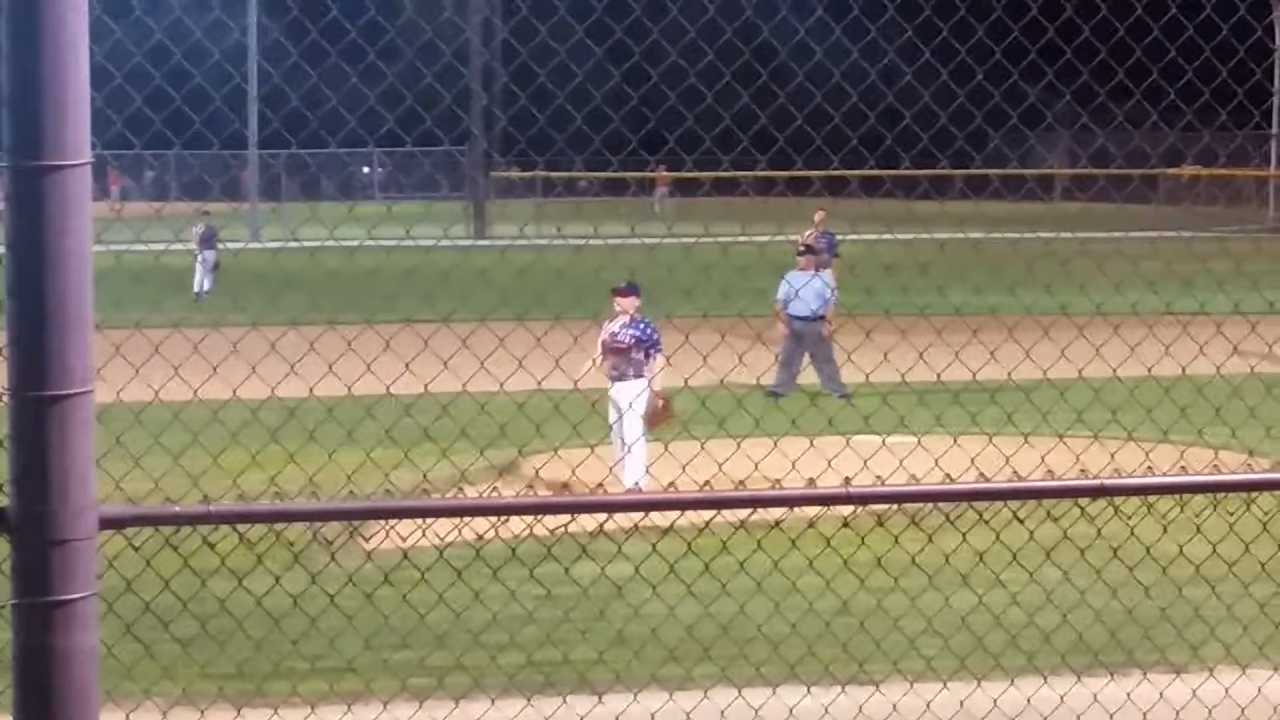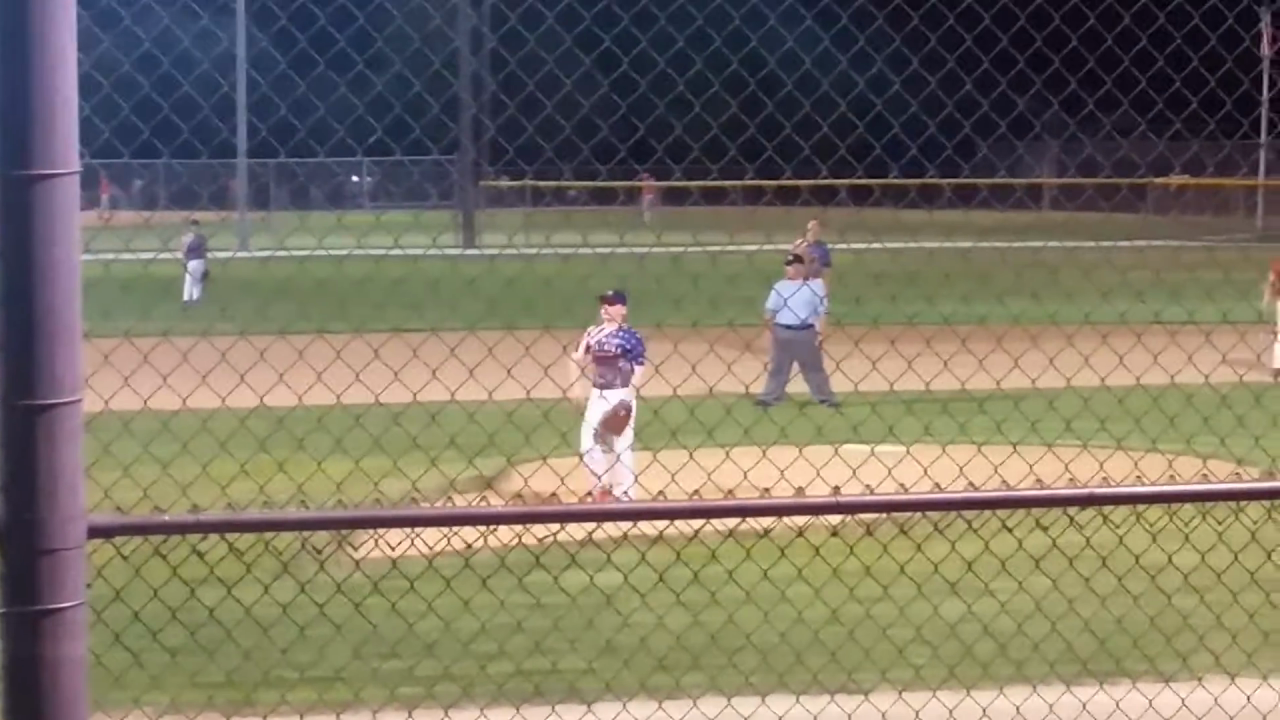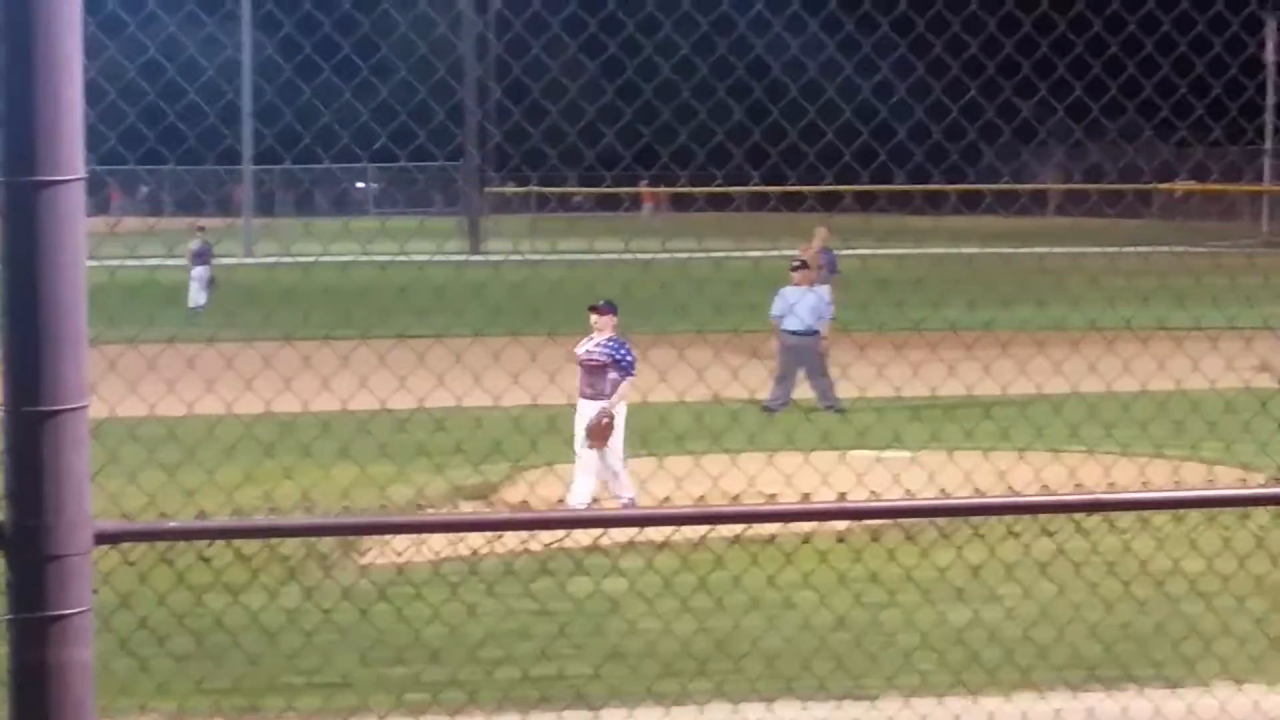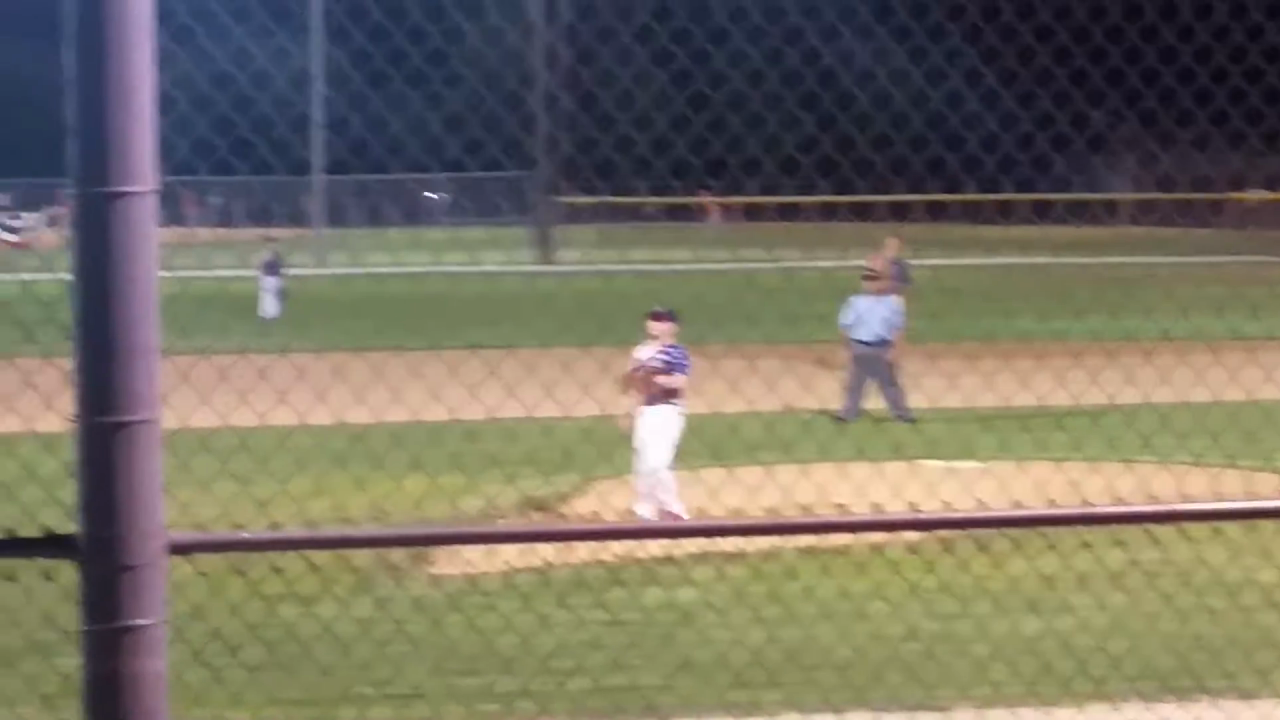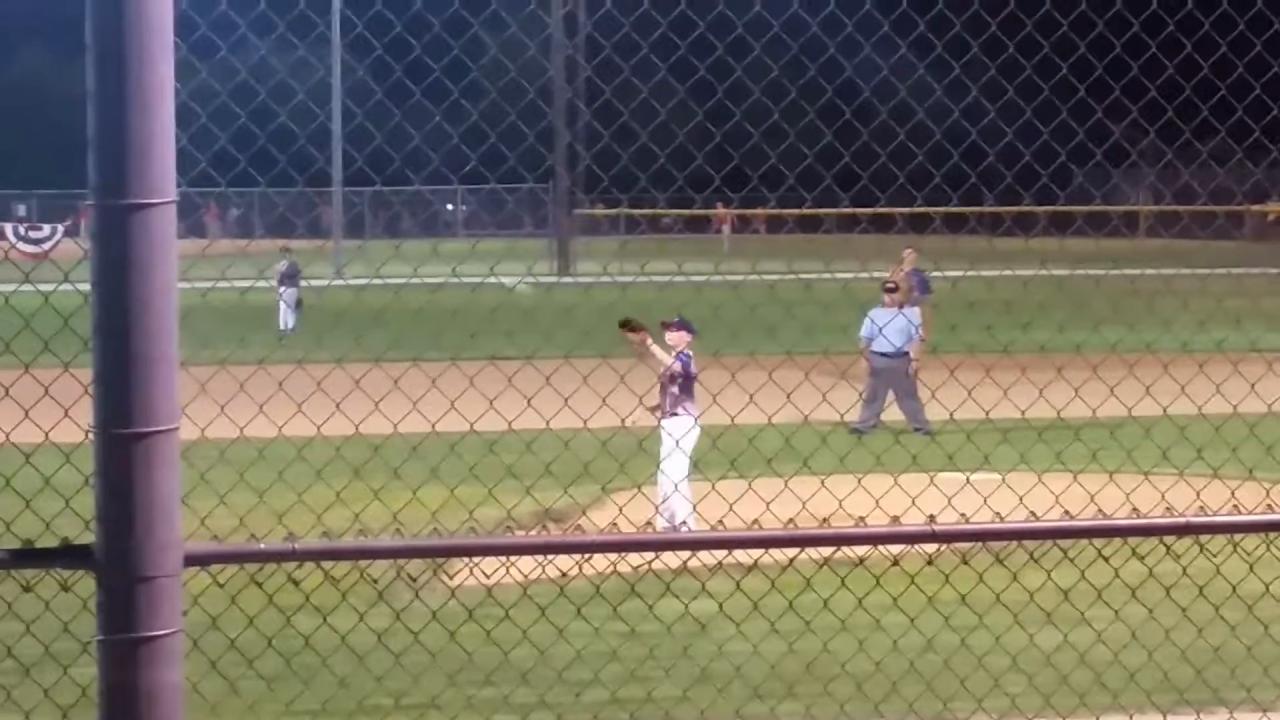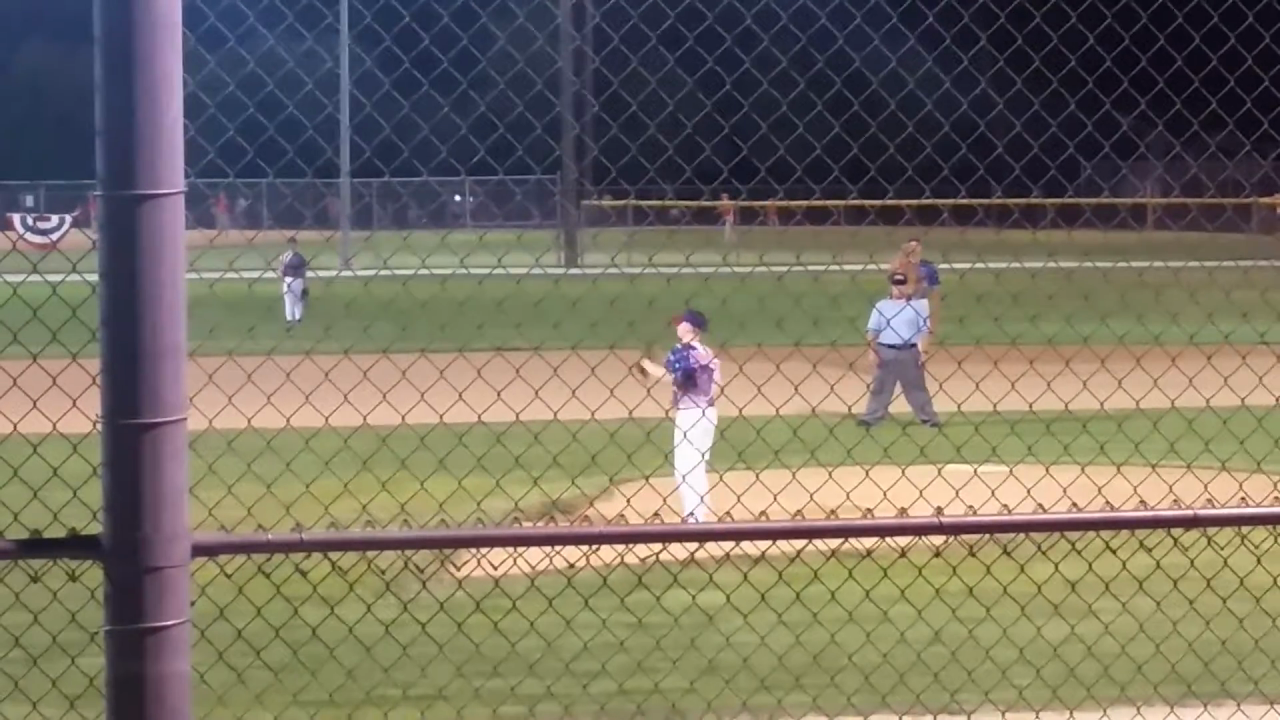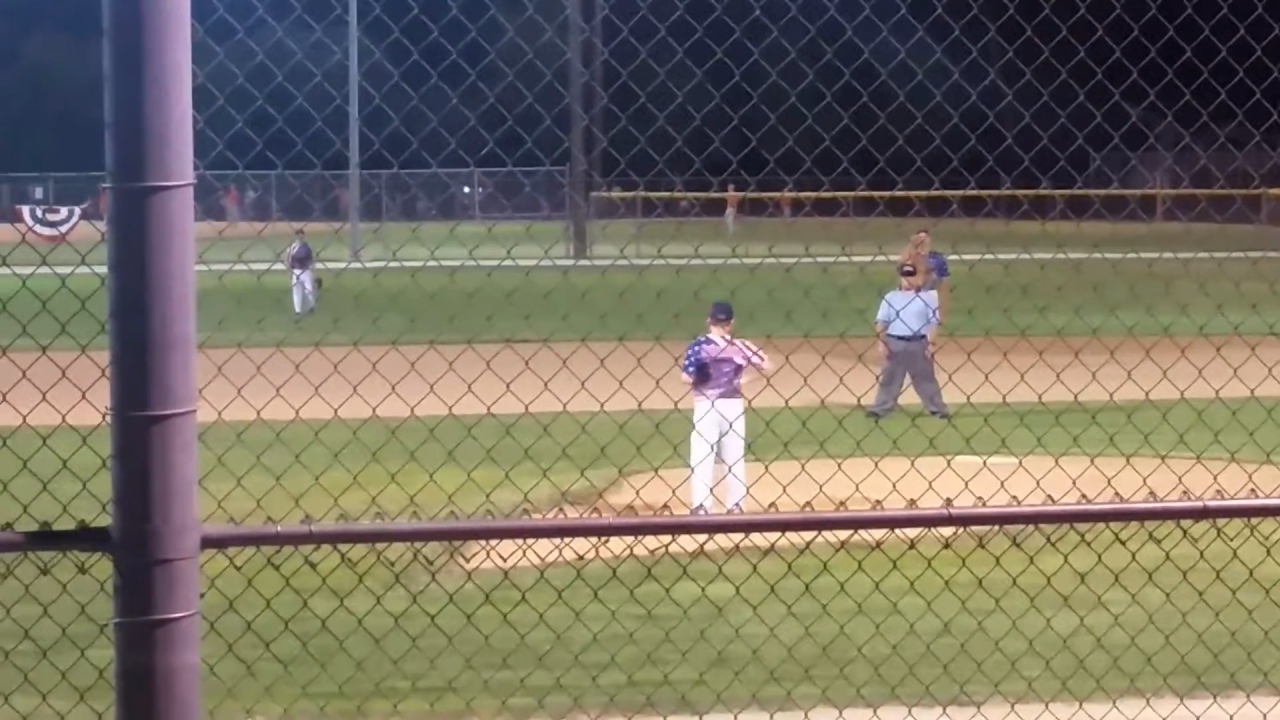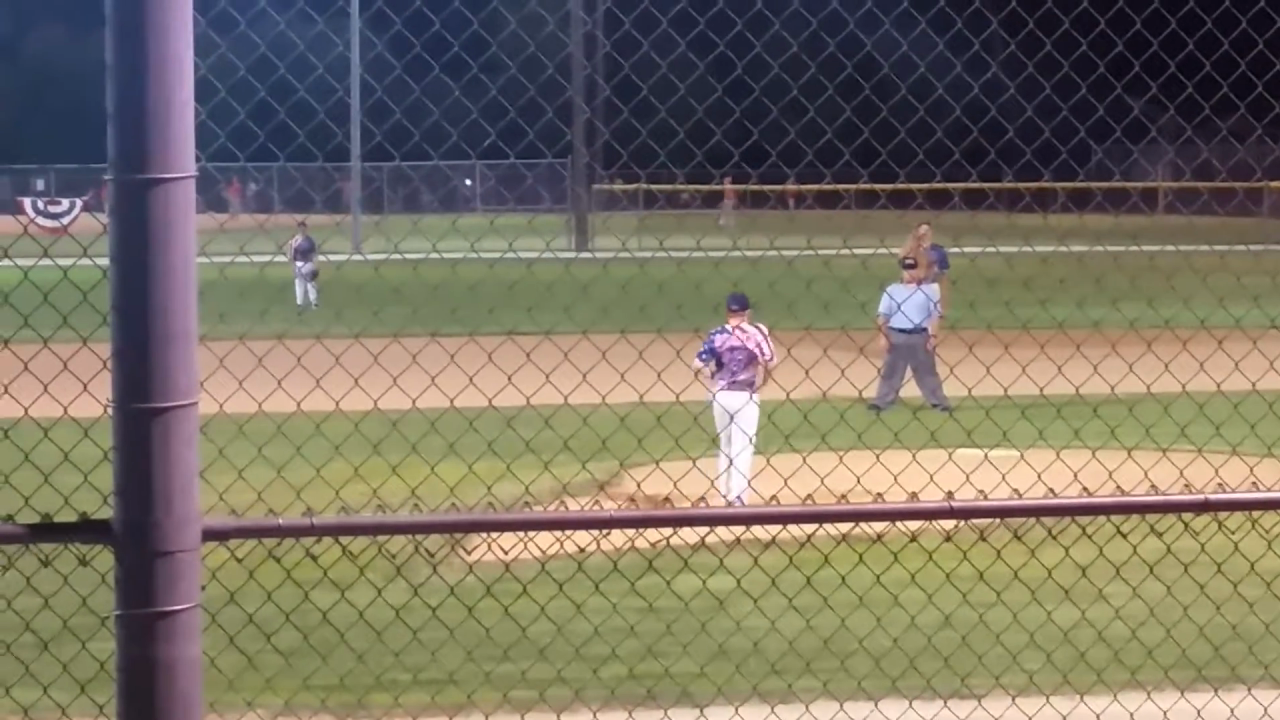
dt=0.3s
person 1, frame 1
left shoulder: (643, 326)
right shoulder: (609, 326)
left elbow: (658, 358)
right elbow: (600, 357)
left wrist: (656, 388)
right wrist: (581, 374)
left hip: (637, 387)
right hip: (615, 387)
left knee: (634, 436)
right knee: (619, 438)
left ankle: (635, 486)
right ankle: (628, 483)
person 1, frame 2
left shoulder: (630, 336)
right shoulder: (592, 333)
left elbow: (639, 371)
right elbow: (578, 360)
left wrist: (626, 400)
left hip: (620, 396)
right hip: (598, 394)
left knee: (621, 446)
right knee: (588, 443)
left ankle: (624, 495)
right ankle: (602, 484)
person 1, frame 3
left shoulder: (620, 347)
right shoulder: (584, 345)
left elbow: (627, 381)
left wrist: (610, 408)
left hip: (609, 407)
right hip: (585, 406)
left knee: (613, 456)
right knee: (583, 456)
left ankle: (627, 499)
right ankle: (579, 504)
person 1, frame 4
left shoulder: (676, 352)
right shoulder: (641, 351)
left elbow: (682, 382)
right elbow: (635, 384)
left wrist: (657, 379)
right wrist: (631, 411)
left hip: (667, 412)
right hip: (646, 412)
left knee: (656, 463)
right knee: (642, 465)
left ankle: (673, 509)
right ankle: (647, 513)
person 1, frame 5
left shoulder: (684, 357)
right shoulder: (678, 359)
left elbow: (672, 365)
left wrist: (648, 343)
right wrist: (654, 409)
left hip: (682, 422)
right hip: (673, 422)
left knee: (674, 476)
right knee: (666, 477)
left ankle: (685, 525)
right ankle: (667, 524)
person 1, frame 6
left shoulder: (681, 350)
right shoulder: (708, 353)
left elbow: (667, 375)
right elbow: (715, 385)
left wrist: (646, 365)
left hip: (691, 414)
right hip: (705, 413)
left knee: (685, 468)
right knee: (696, 466)
left ankle: (694, 517)
right ankle: (700, 513)
person 1, frame 7
left shoulder: (698, 345)
right shoulder: (740, 346)
left elbow: (686, 377)
right elbow: (765, 366)
left wrist: (698, 383)
right wrist: (746, 369)
left hip: (706, 406)
right hip: (733, 405)
left knee: (701, 458)
right knee: (734, 458)
left ankle: (700, 507)
right ankle: (735, 505)
person 1, frame 8
left shoulder: (716, 335)
right shoulder: (757, 331)
left elbow: (698, 364)
right elbow: (770, 363)
right wrist: (761, 382)
left hip: (720, 397)
right hip: (746, 397)
left knee: (725, 447)
right knee: (742, 449)
left ankle: (728, 493)
right ankle: (737, 497)
